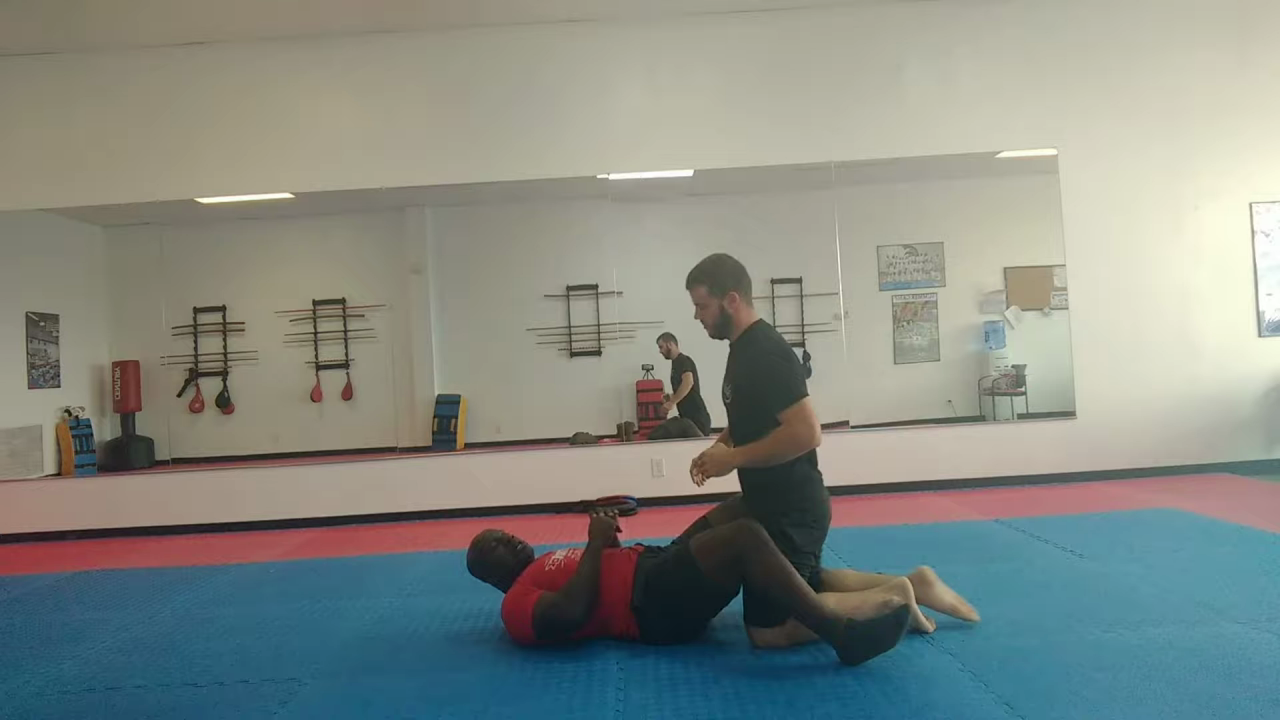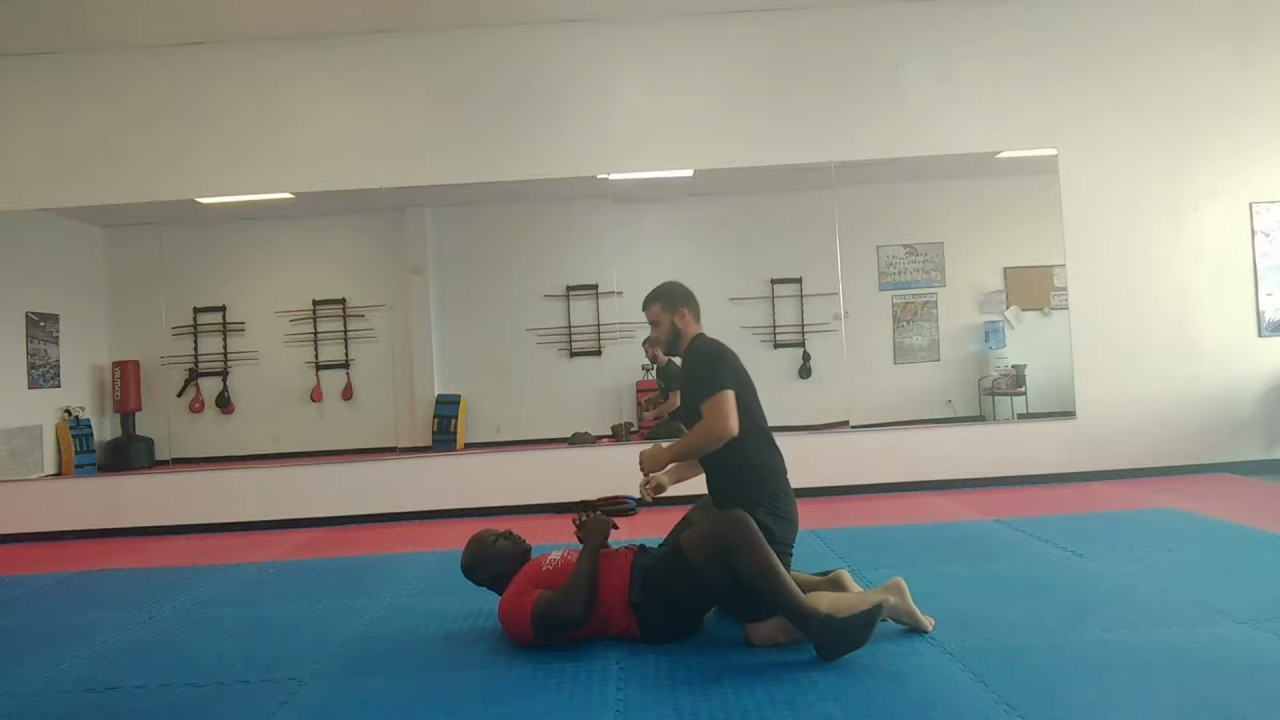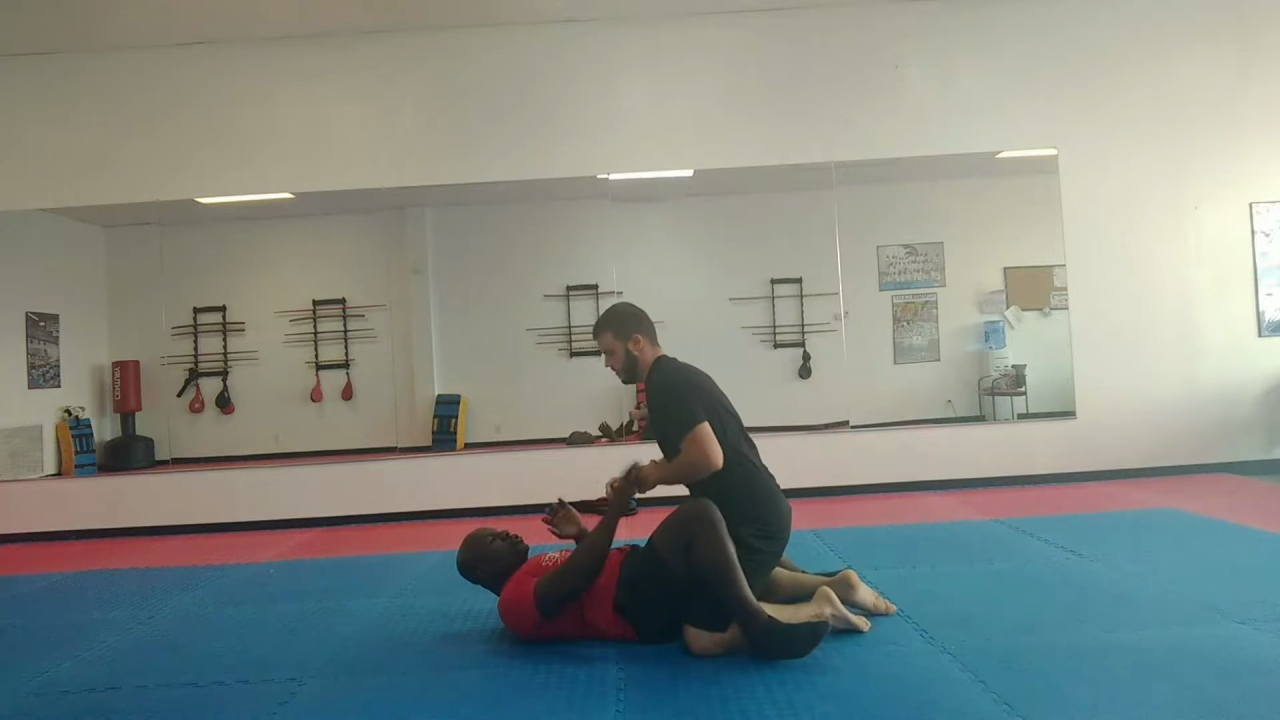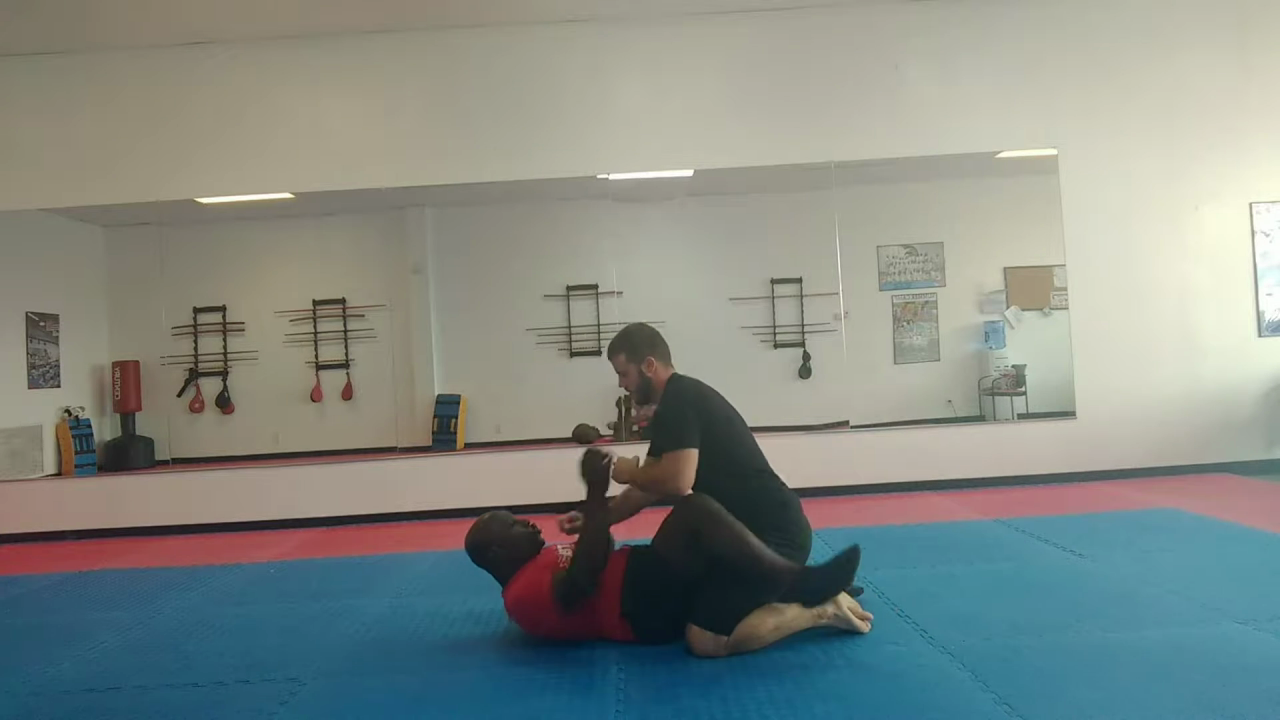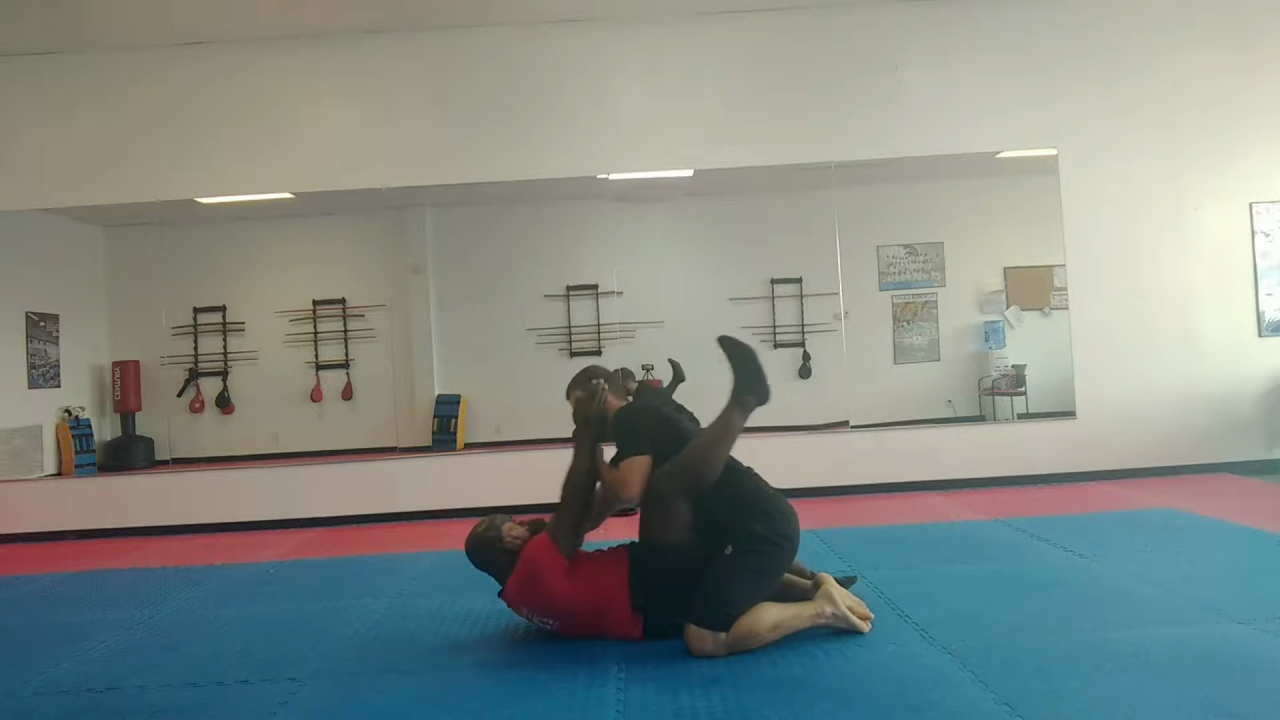
dt=0.5s
person 1, frame 1
left shoulder: (544, 566)
right shoulder: (519, 605)
right elbow: (575, 611)
left wrist: (606, 539)
right wrist: (595, 542)
left hip: (661, 568)
right hip: (661, 605)
right knee: (742, 535)
right ankle: (842, 633)
person 1, frame 2
left shoulder: (536, 572)
right shoulder: (516, 606)
right elbow: (573, 610)
left wrist: (594, 542)
right wrist: (593, 544)
right hip: (655, 604)
right knee: (731, 526)
right ankle: (819, 627)
person 1, frame 3
left shoulder: (535, 569)
right shoulder: (516, 600)
right elbow: (579, 577)
left wrist: (579, 535)
right wrist: (613, 511)
left hip: (645, 580)
right hip: (643, 602)
right knee: (698, 514)
left ankle: (819, 604)
right ankle: (760, 627)
person 1, frame 4
left shoulder: (539, 560)
right shoulder: (524, 594)
left elbow: (600, 553)
right elbow: (585, 576)
right wrist: (594, 496)
left hip: (653, 584)
right hip: (650, 601)
right knee: (697, 509)
left ankle: (820, 606)
right ankle: (796, 580)
person 1, frame 5
left shoulder: (521, 588)
right shoulder: (535, 567)
right elbow: (574, 505)
right wrist: (588, 433)
left hip: (650, 606)
right hip: (655, 597)
right knee: (671, 481)
left ankle: (819, 594)
right ankle: (742, 401)
person 2, frame 1
left shoulder: (766, 353)
right shoulder: (745, 347)
left elbow: (807, 433)
left wrist: (731, 459)
right wrist: (721, 447)
left hip: (793, 508)
right hip: (766, 499)
left knee: (770, 635)
person 2, frame 2
left shoulder: (705, 358)
right shoulder: (704, 360)
left elbow: (722, 426)
left wrist: (664, 456)
right wrist: (669, 476)
left hip: (759, 504)
right hip: (738, 497)
left knee: (764, 629)
person 2, frame 3
left shoulder: (667, 384)
right shoulder: (677, 376)
left elbow: (709, 459)
left wrist: (657, 476)
right wrist: (645, 479)
left hip: (753, 520)
right hip: (756, 508)
left knee: (705, 636)
right ankle: (825, 587)
person 2, frame 4
left shoulder: (677, 402)
right shoulder: (681, 396)
left elbow: (677, 482)
right elbow: (663, 480)
left wrist: (627, 473)
left hip: (773, 533)
right hip: (768, 523)
left knee: (706, 638)
person 2, frame 5
left shoulder: (632, 418)
right shoulder: (641, 422)
left elbow: (628, 491)
left hip: (761, 527)
right hip: (765, 520)
left knee: (706, 640)
